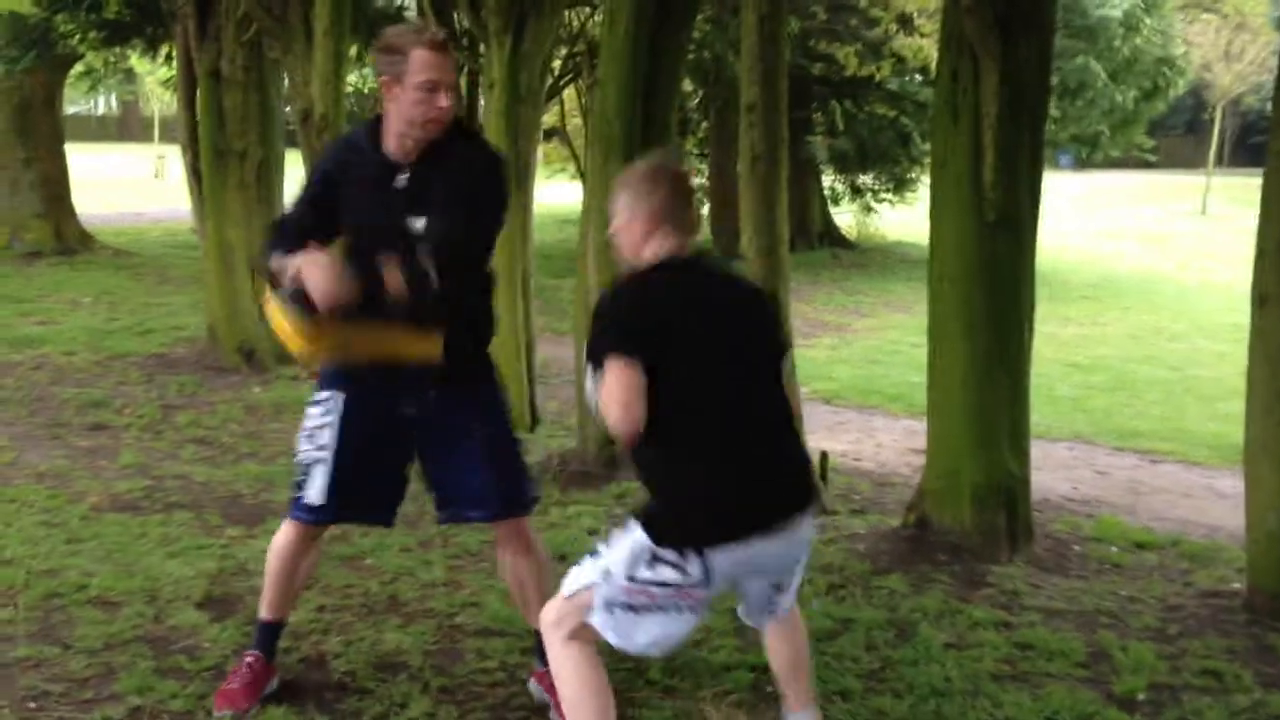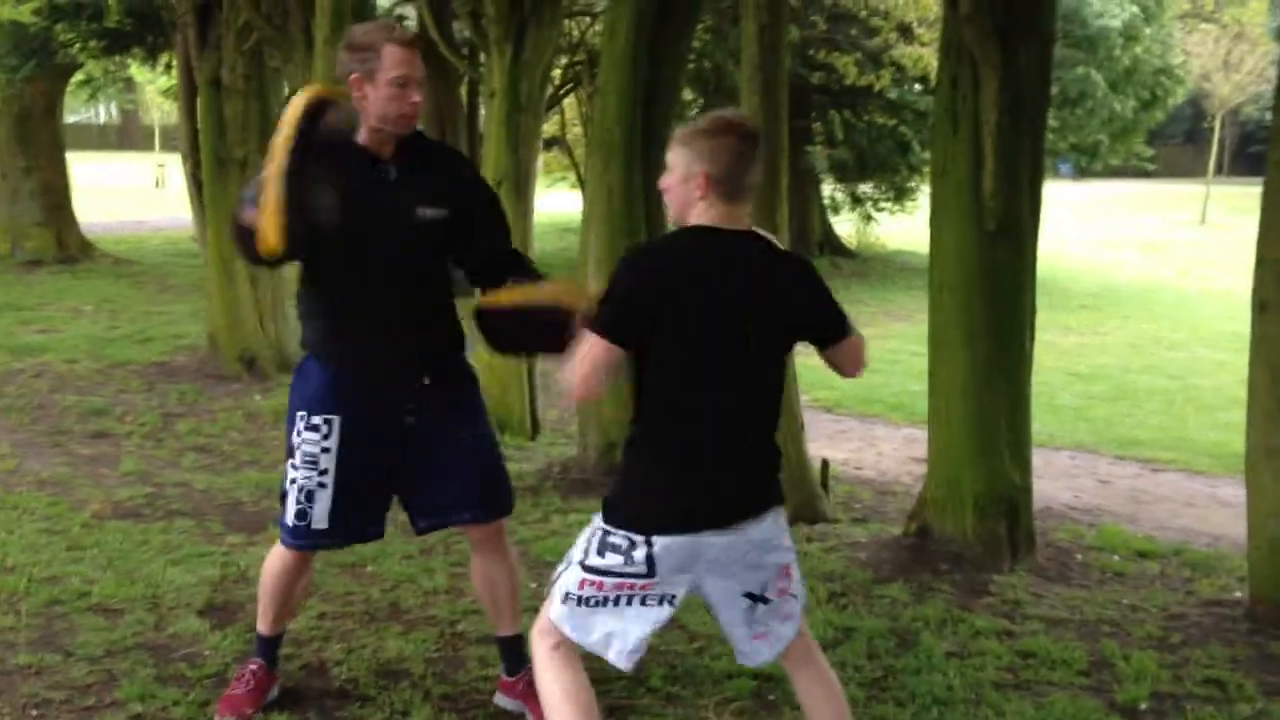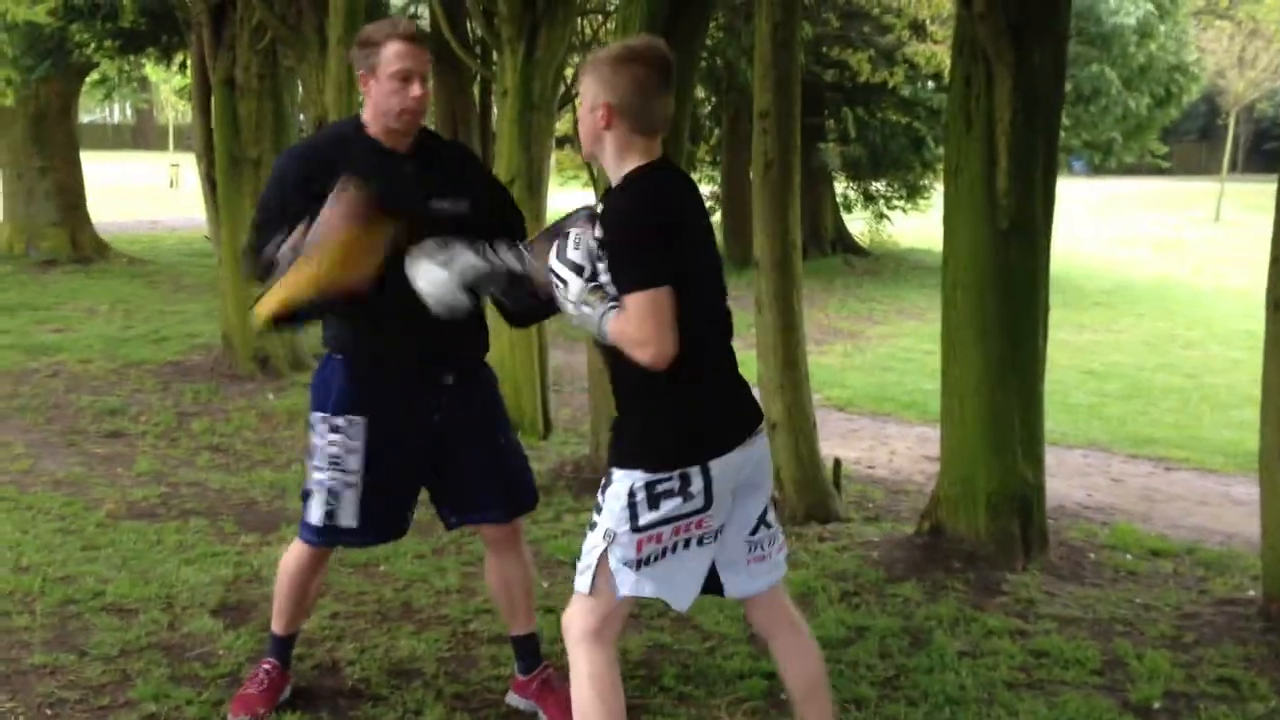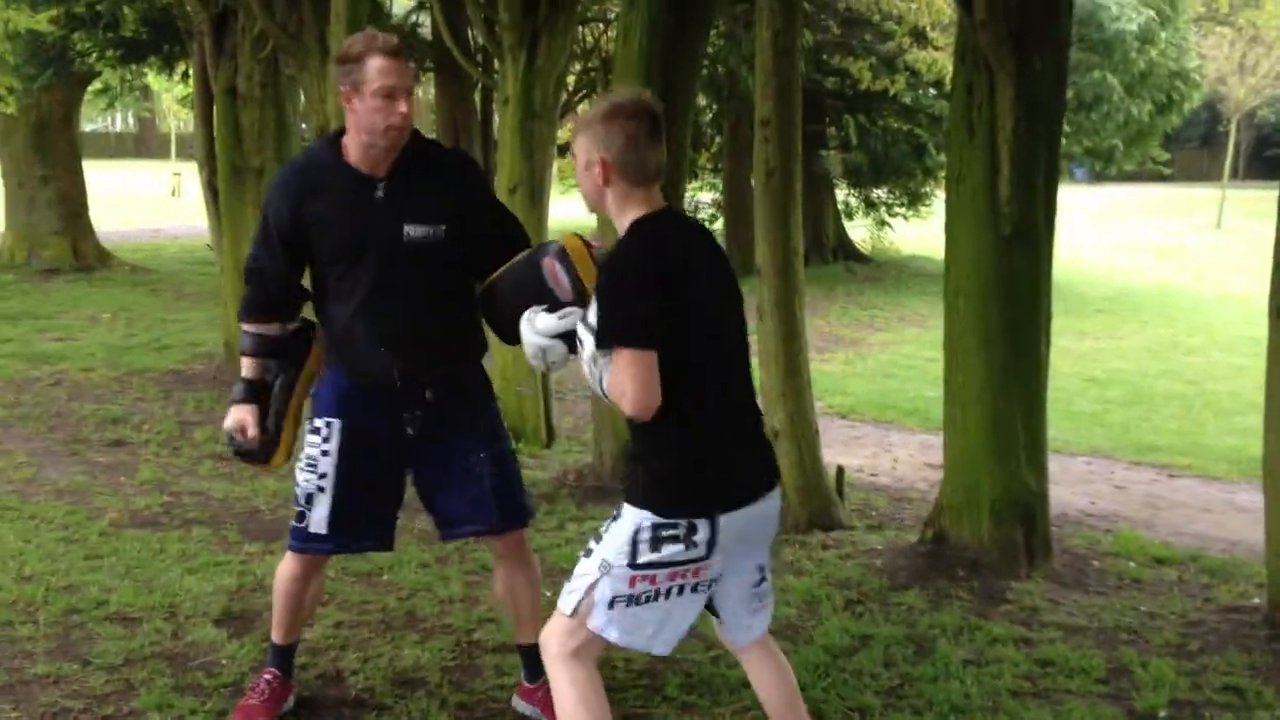
dt=0.3s
person 1, frame 1
left shoulder: (474, 165)
right shoulder: (345, 158)
left elbow: (450, 269)
right elbow: (287, 240)
left wrist: (356, 277)
right wrist: (303, 269)
left hip: (454, 374)
right hip: (362, 371)
left knee: (510, 521)
right knee: (306, 518)
left ankle: (550, 664)
right ankle: (261, 657)
person 1, frame 2
left shoulder: (444, 169)
left elbow: (496, 263)
right elbow: (257, 243)
left hip: (436, 380)
right hip: (342, 382)
left knee: (487, 527)
right knee: (301, 537)
person 1, frame 3
left shoulder: (453, 163)
right shoulder: (321, 158)
right elbow: (267, 247)
left hip: (457, 377)
right hip: (363, 379)
left knee: (502, 525)
right knee: (320, 535)
person 1, frame 4
left shoulder: (453, 178)
right shoulder: (304, 185)
left elbow: (507, 263)
right elbow: (270, 291)
right wrist: (250, 390)
left hip: (454, 391)
right hip: (354, 390)
left knee: (506, 538)
right knee: (309, 545)
person 2, frame 1
left shoulder: (630, 299)
right shoulder: (750, 298)
left elbow: (625, 418)
left wrist: (603, 386)
left hip: (695, 530)
right hip: (789, 516)
left knee: (562, 625)
right knee: (773, 607)
person 2, frame 2
left shoulder: (648, 268)
right shoulder: (788, 273)
left elbow: (582, 385)
right elbow: (851, 361)
left wrist: (615, 335)
left hip: (651, 517)
right hip: (752, 514)
left knee: (552, 639)
right knee: (797, 649)
person 2, frame 3
left shoulder: (634, 208)
right shoulder: (671, 188)
left elbow: (652, 343)
left wrist: (578, 297)
left hip: (670, 457)
right hip: (733, 441)
left knee: (588, 628)
right knee: (769, 606)
person 2, frame 4
left shoulder: (630, 264)
right shoulder: (695, 240)
left elbow: (639, 399)
left wrist: (592, 359)
right wrist: (583, 328)
left hip: (686, 506)
right hip: (753, 489)
left knee: (565, 647)
right knee: (747, 636)
